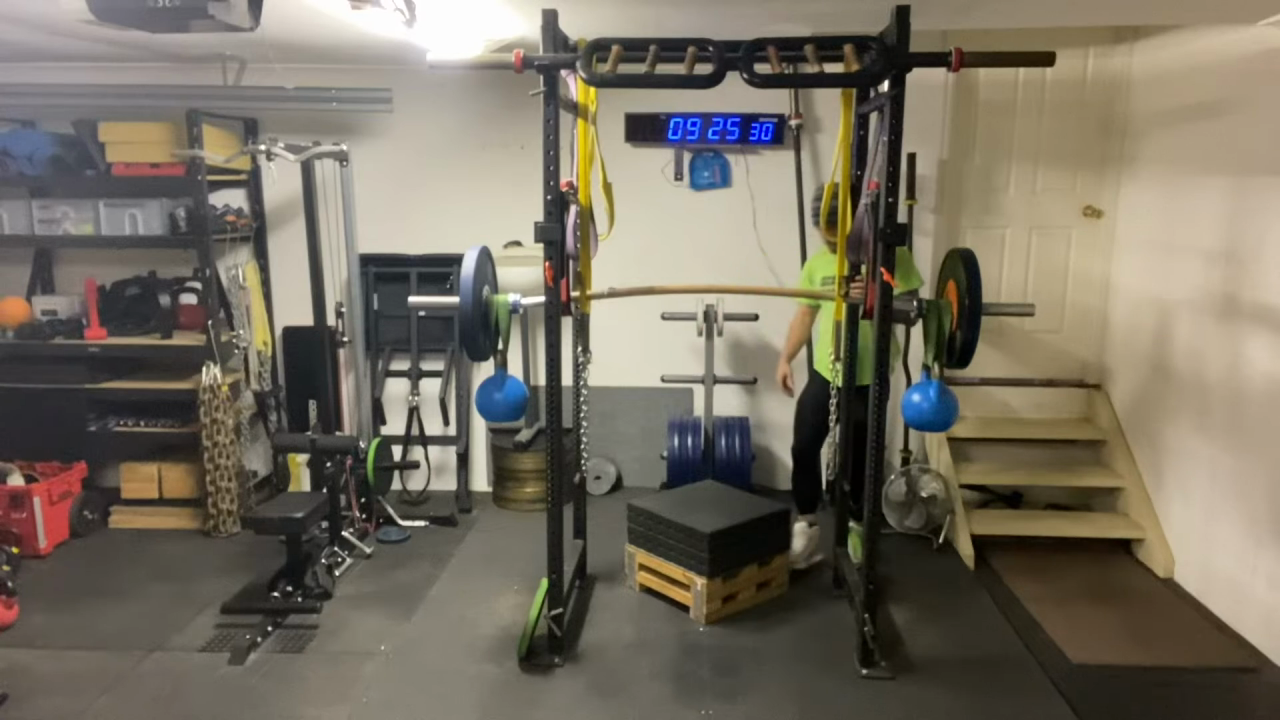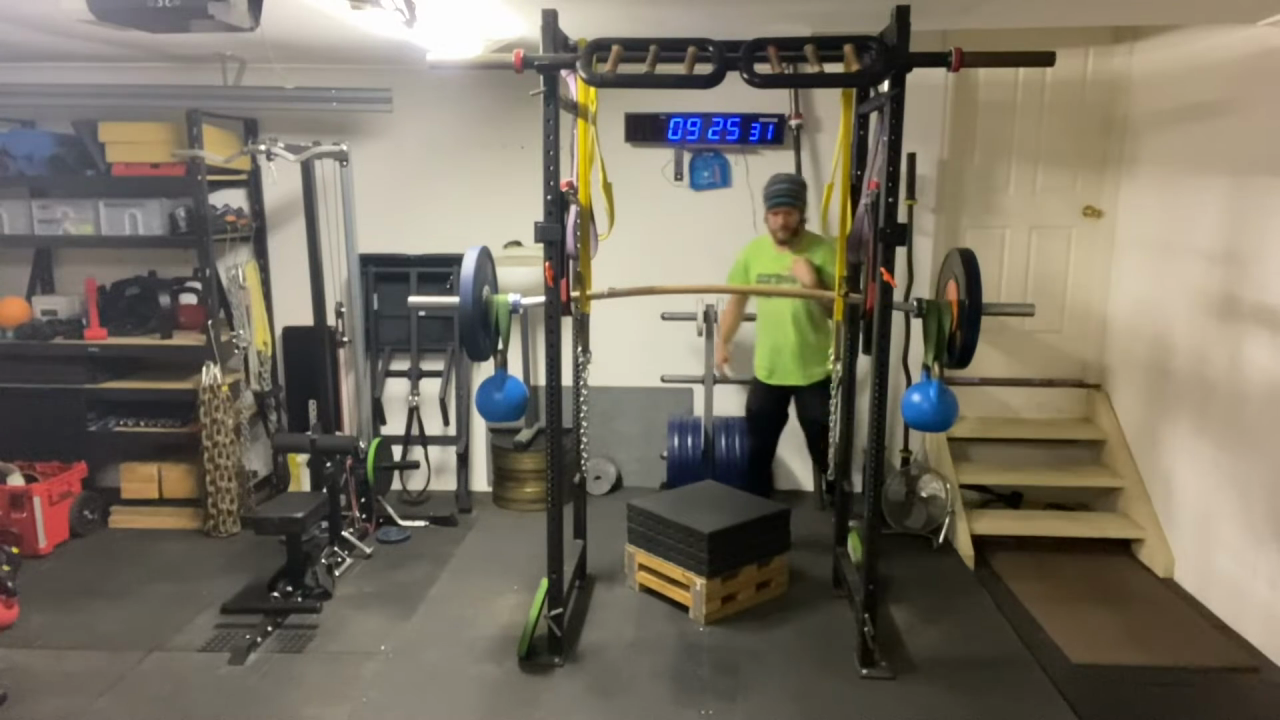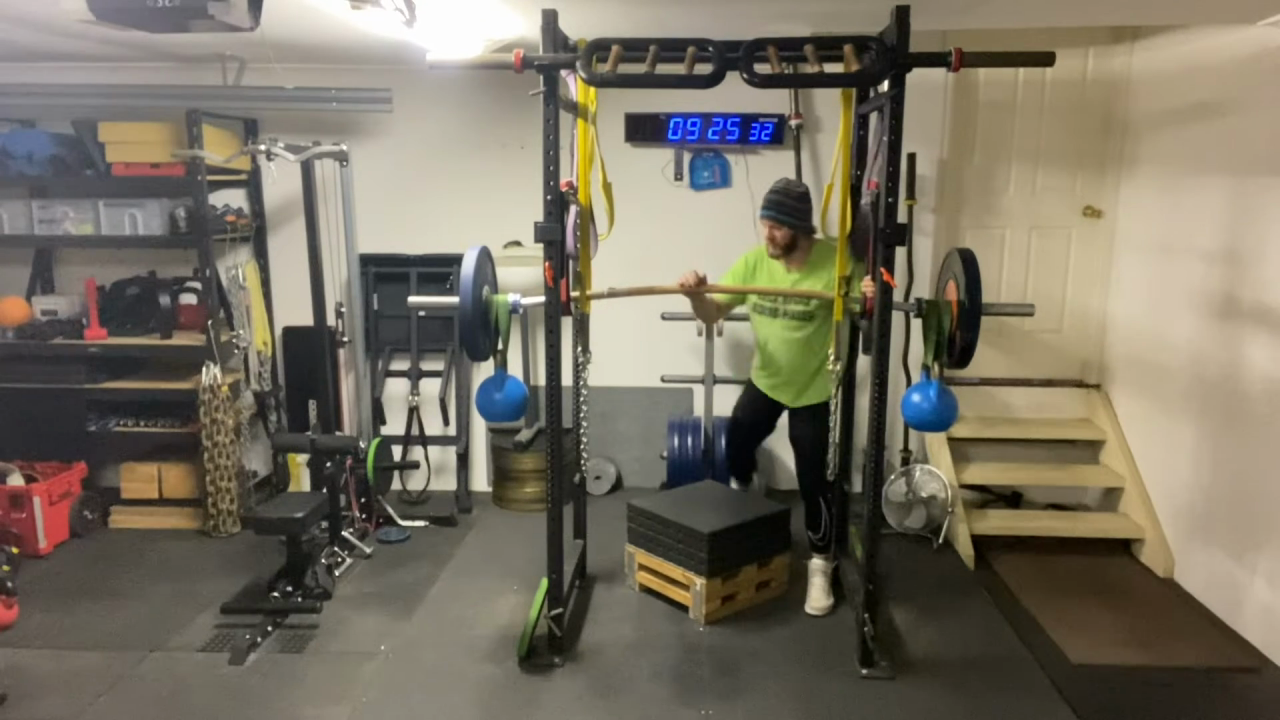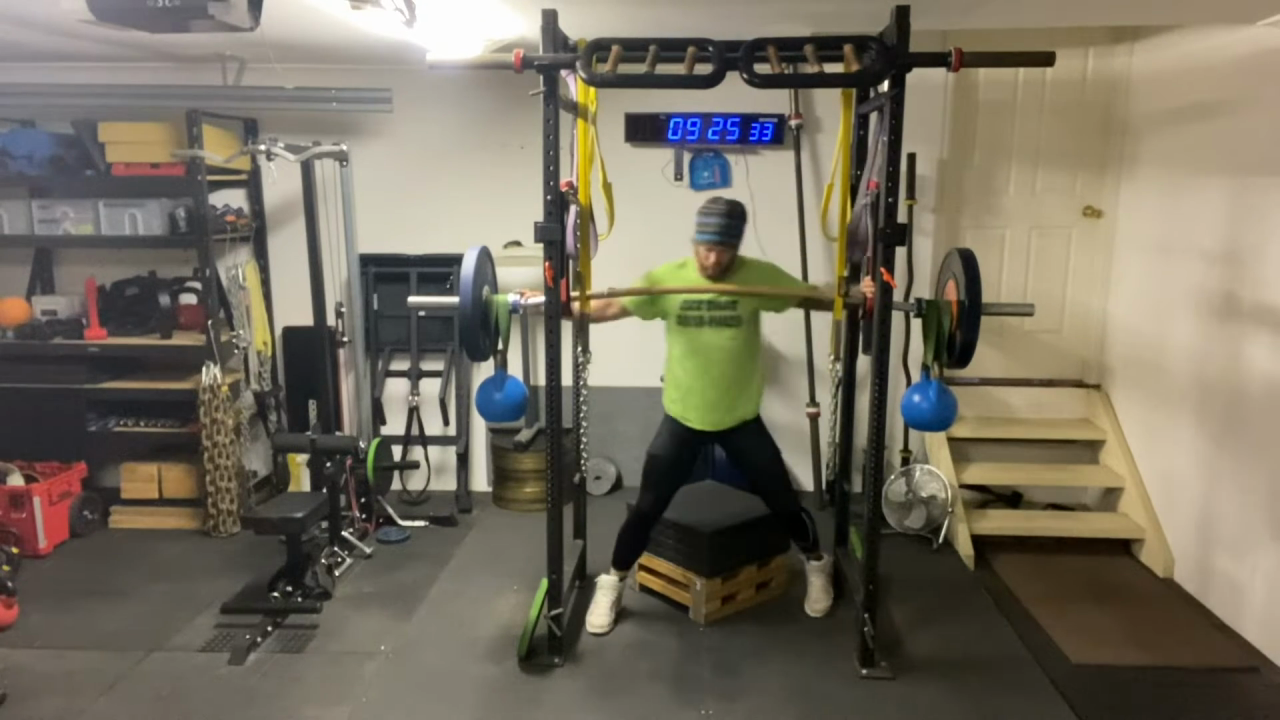
dt=1s
person 1, frame 1
right shoulder: (817, 260)
right elbow: (806, 311)
right wrist: (786, 358)
left hip: (868, 375)
right hip: (824, 372)
left knee: (860, 456)
right knee: (804, 448)
left ankle: (858, 528)
right ankle: (806, 527)
person 1, frame 2
left shoulder: (825, 253)
right shoulder: (752, 253)
right elbow: (736, 300)
left wrist: (815, 285)
right wrist: (723, 342)
left hip: (814, 374)
right hip: (767, 373)
left knee: (826, 458)
right knee: (758, 456)
person 1, frame 3
left shoulder: (836, 262)
right shoulder: (753, 261)
right elbow: (713, 312)
left wrist: (872, 297)
right wrist: (695, 294)
left hip: (812, 391)
right hip: (763, 382)
left knee: (812, 482)
right knee: (737, 455)
left ankle: (820, 566)
right ankle: (743, 489)
person 1, frame 4
left shoulder: (760, 276)
right shoulder: (668, 278)
left elbow: (813, 298)
right elbow: (607, 307)
left wrist: (854, 296)
left hip: (741, 418)
right hip: (682, 415)
left knee: (783, 500)
right knee: (649, 507)
left ankle: (817, 565)
right ankle: (612, 585)
